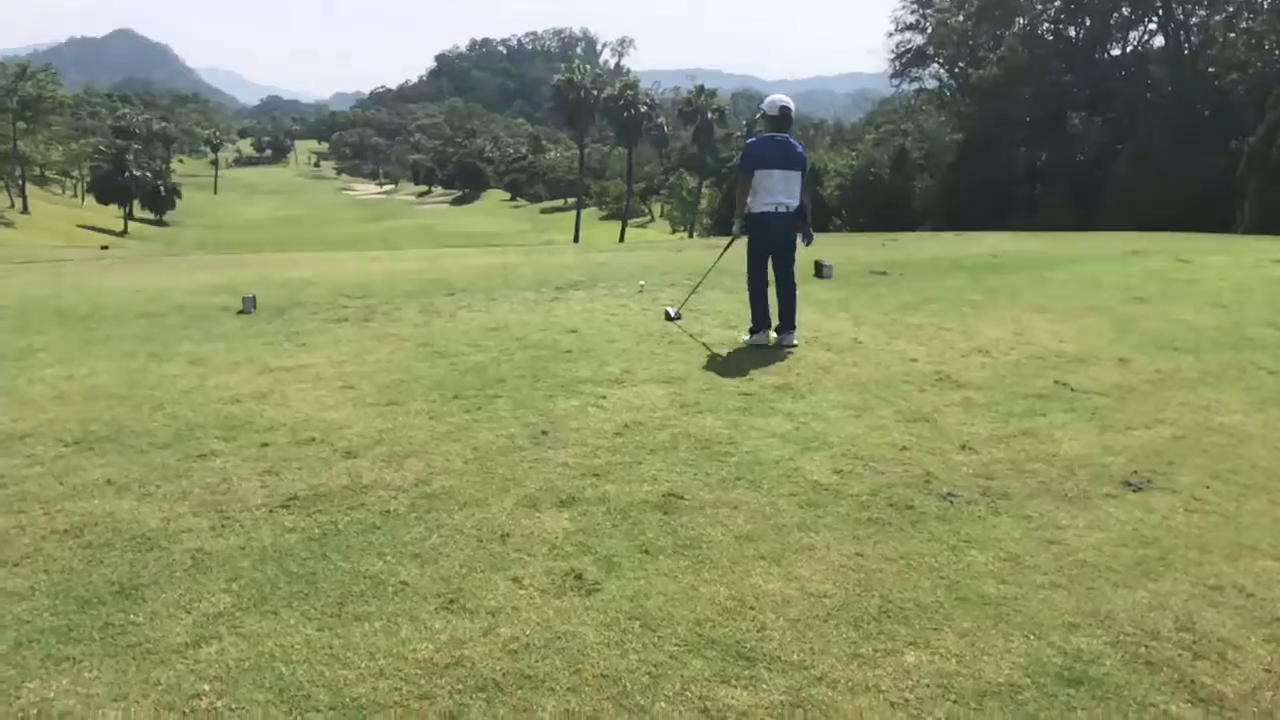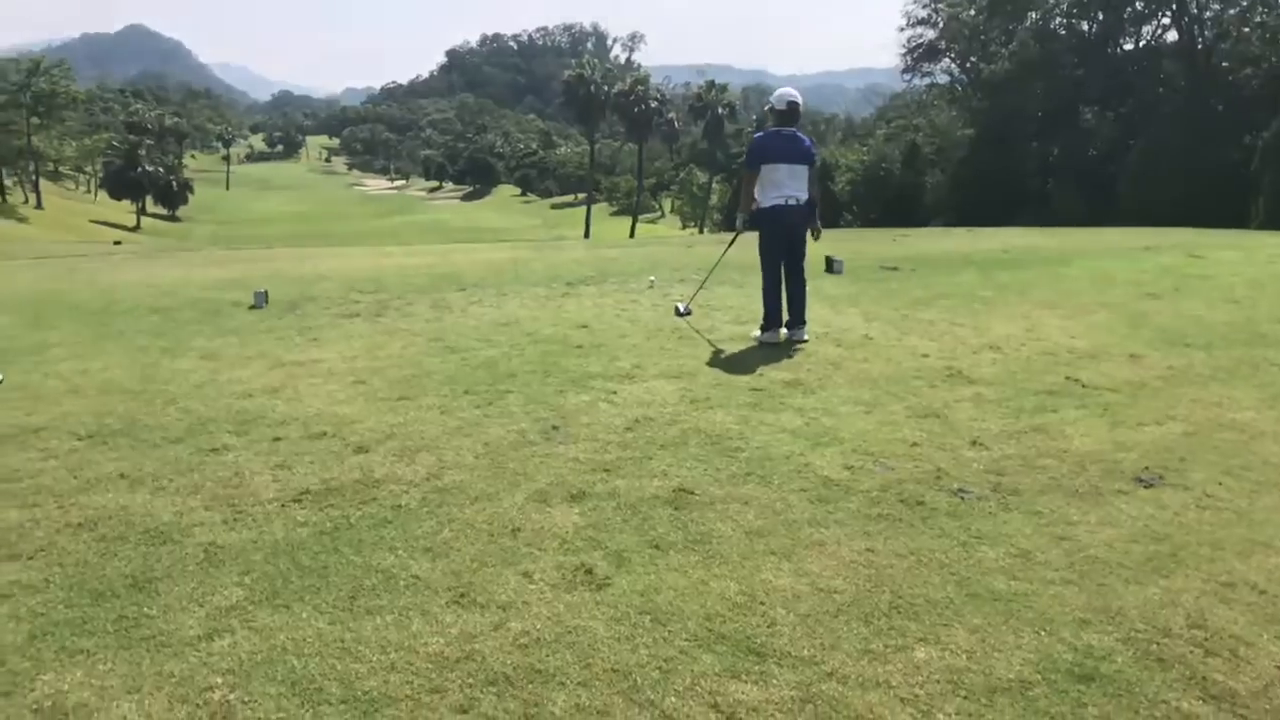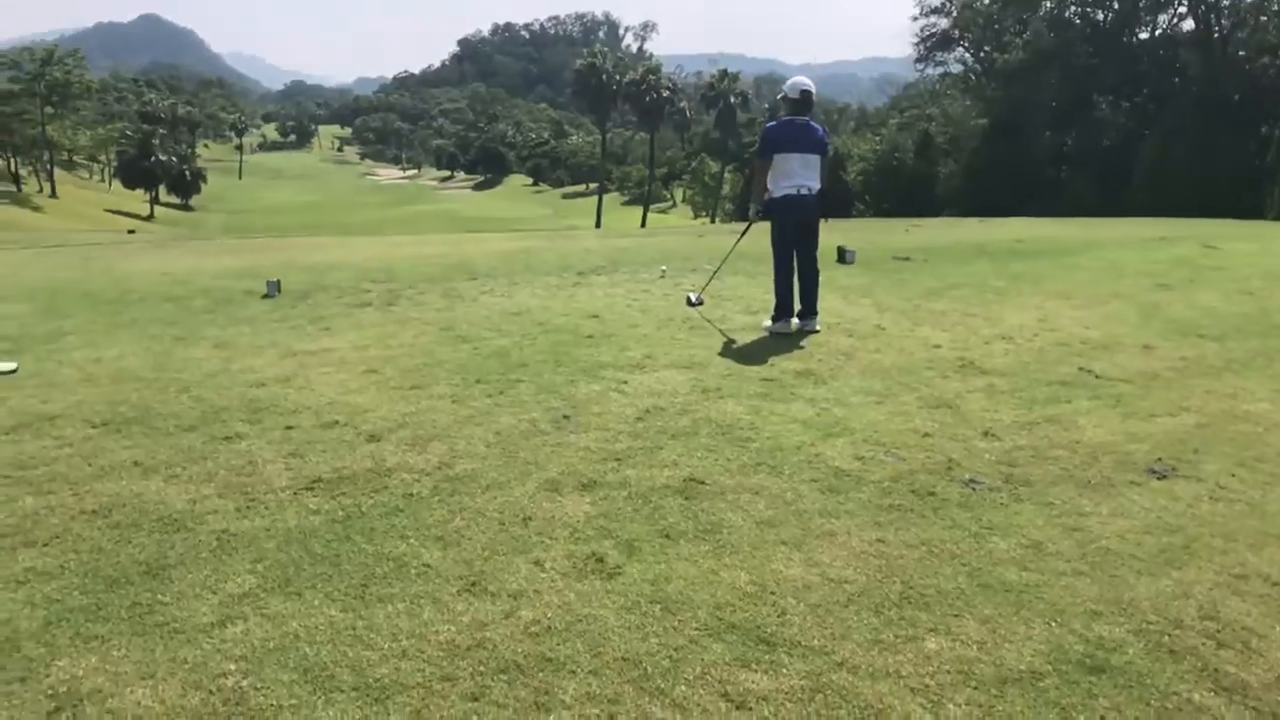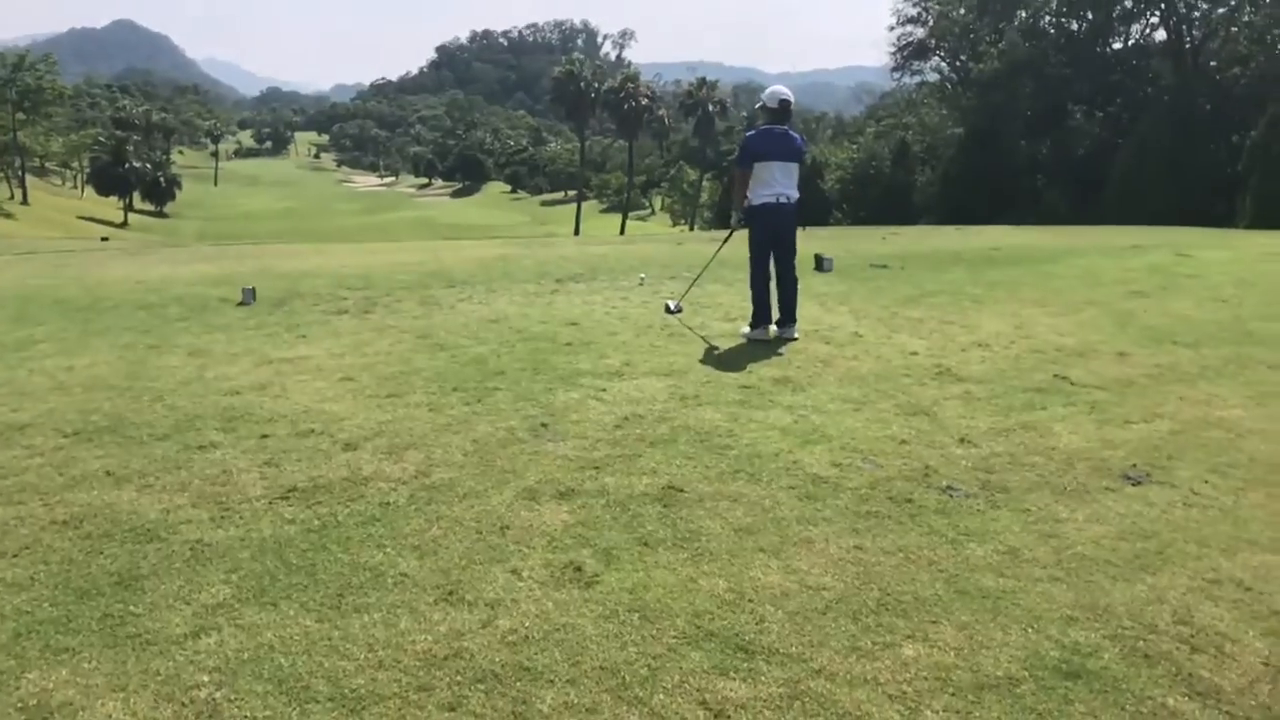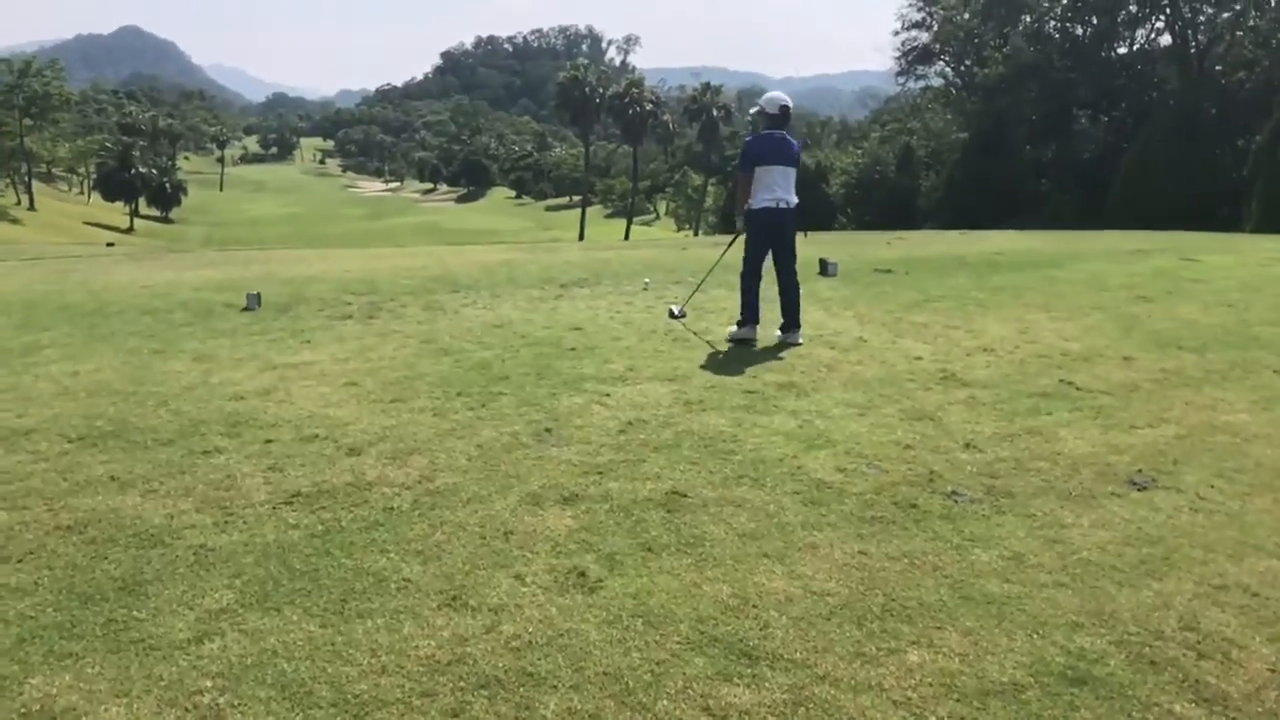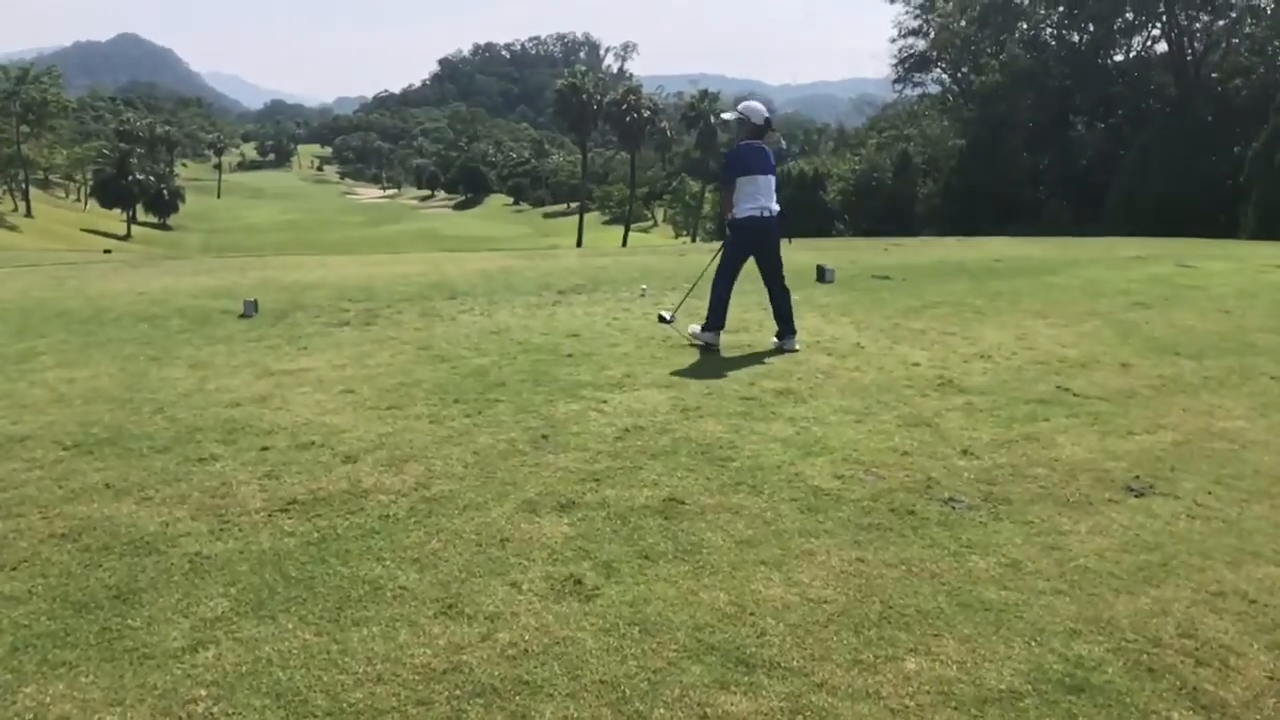
dt=0.2s
person 1, frame 1
left shoulder: (754, 146)
right shoulder: (798, 150)
left elbow: (744, 187)
right elbow: (804, 192)
left wrist: (738, 218)
right wrist: (806, 223)
left hip: (761, 217)
right hip: (789, 218)
left knee: (757, 275)
right knee: (786, 275)
left ankle: (760, 330)
right ankle: (787, 331)
person 1, frame 2
left shoulder: (760, 142)
right shoulder: (806, 144)
left elbow: (749, 182)
right elbow: (813, 184)
left wrist: (742, 213)
right wrist: (814, 217)
left hip: (770, 212)
right hip: (797, 212)
left knee: (771, 272)
right knee: (795, 271)
left ankle: (771, 327)
right ankle: (797, 326)
person 1, frame 3
left shoulder: (773, 131)
right shoulder: (819, 133)
left elbow: (761, 172)
right elbow: (823, 174)
left wrist: (755, 203)
left hip: (783, 202)
right hip: (810, 201)
left knee: (783, 262)
right knee: (808, 260)
left ankle: (783, 318)
right ankle: (809, 317)
person 1, frame 4
left shoulder: (753, 140)
right shoulder: (797, 142)
left elbow: (741, 180)
right elbow: (797, 179)
left wrist: (737, 211)
left hip: (762, 210)
right hip: (788, 209)
left knee: (759, 269)
right knee: (787, 268)
left ankle: (760, 324)
right ankle: (788, 324)
person 1, frame 5
left shoulder: (753, 144)
right shoulder: (793, 147)
left elbow: (744, 184)
left wrist: (741, 214)
left hip: (761, 213)
right hip: (787, 213)
left knee: (751, 271)
right knee: (787, 273)
left ankle: (748, 325)
right ankle: (791, 329)
person 1, frame 6
left shoulder: (735, 155)
right shoulder: (768, 154)
left elbow: (727, 194)
left wrist: (728, 219)
left hip: (745, 223)
right hip: (770, 222)
left knee: (724, 278)
right knee: (775, 280)
left ankle: (711, 330)
right ankle: (787, 335)
